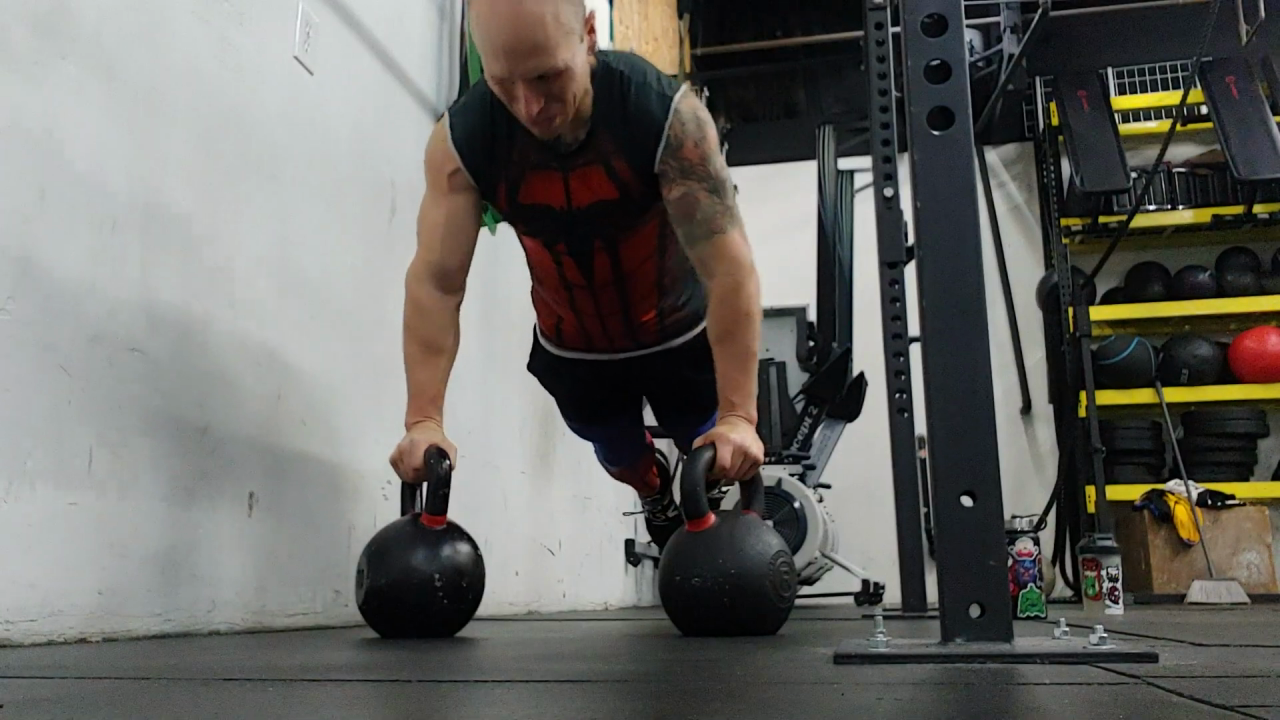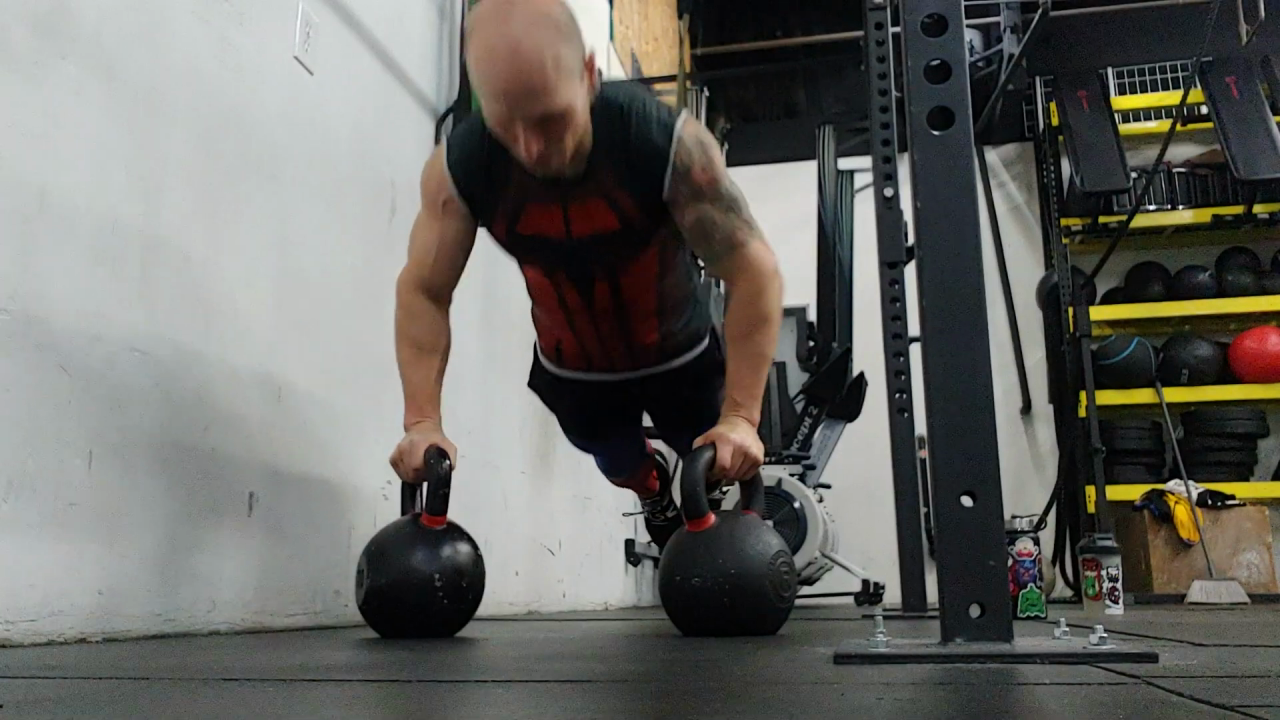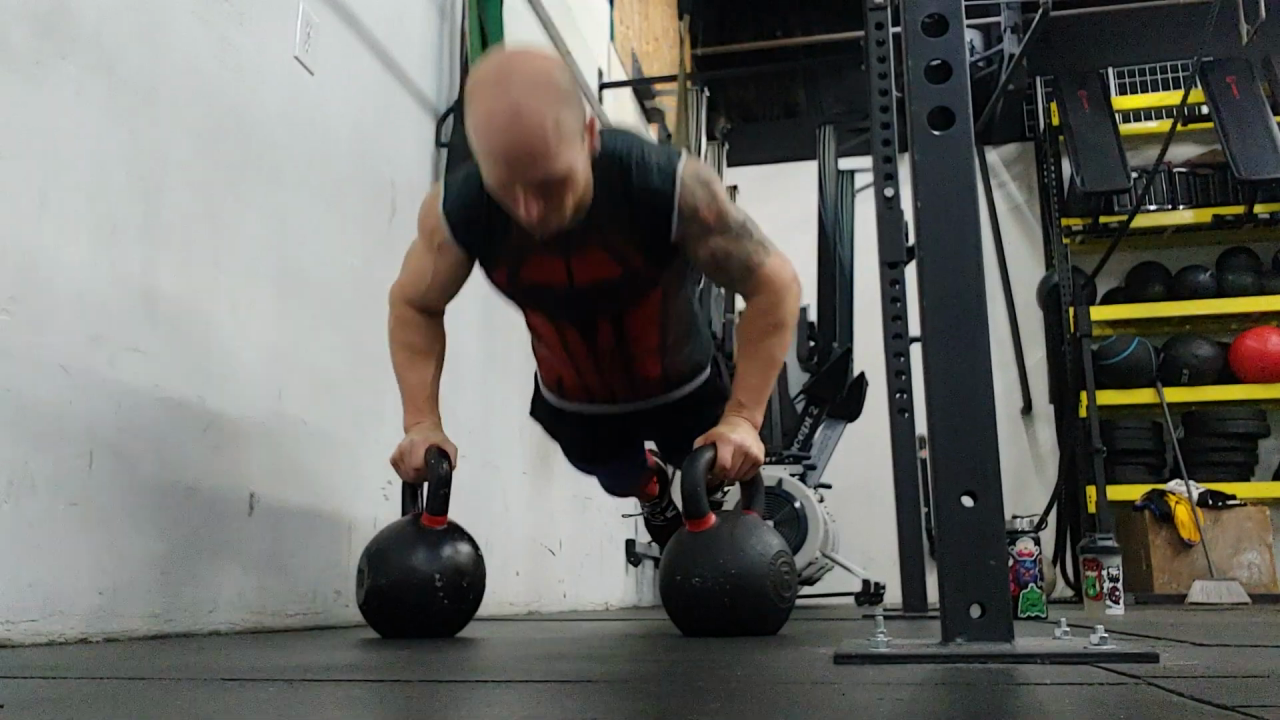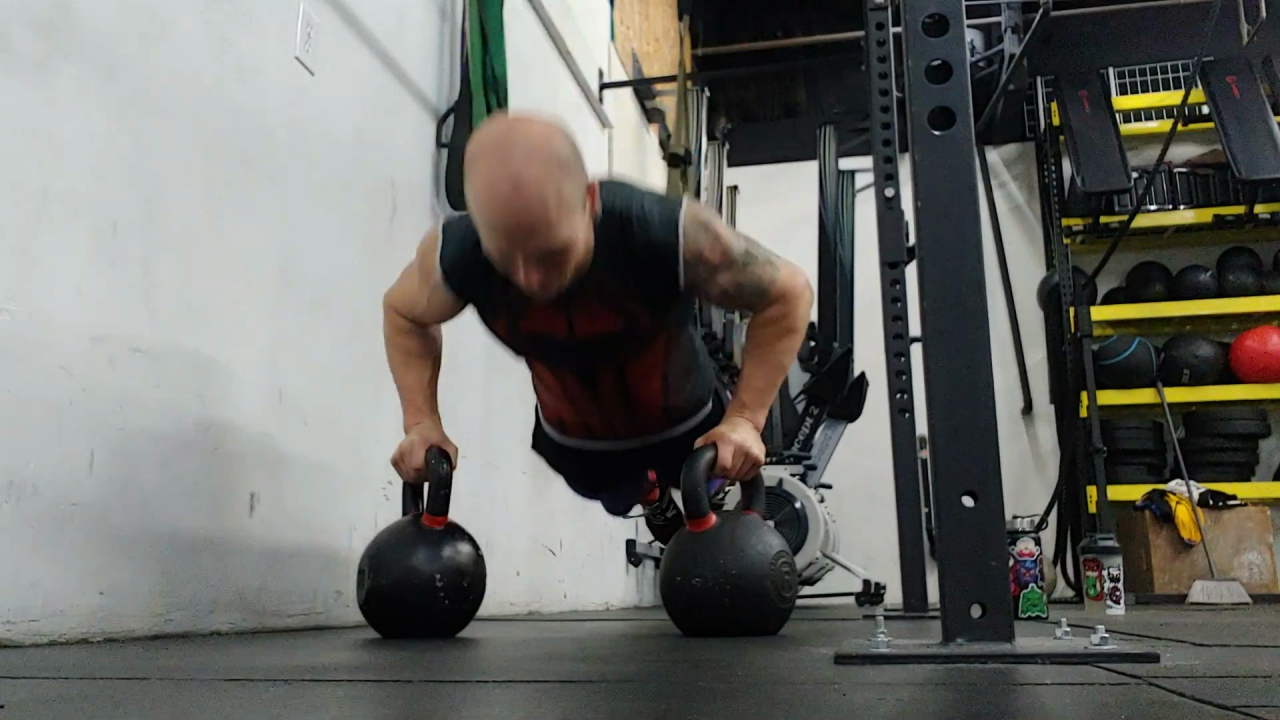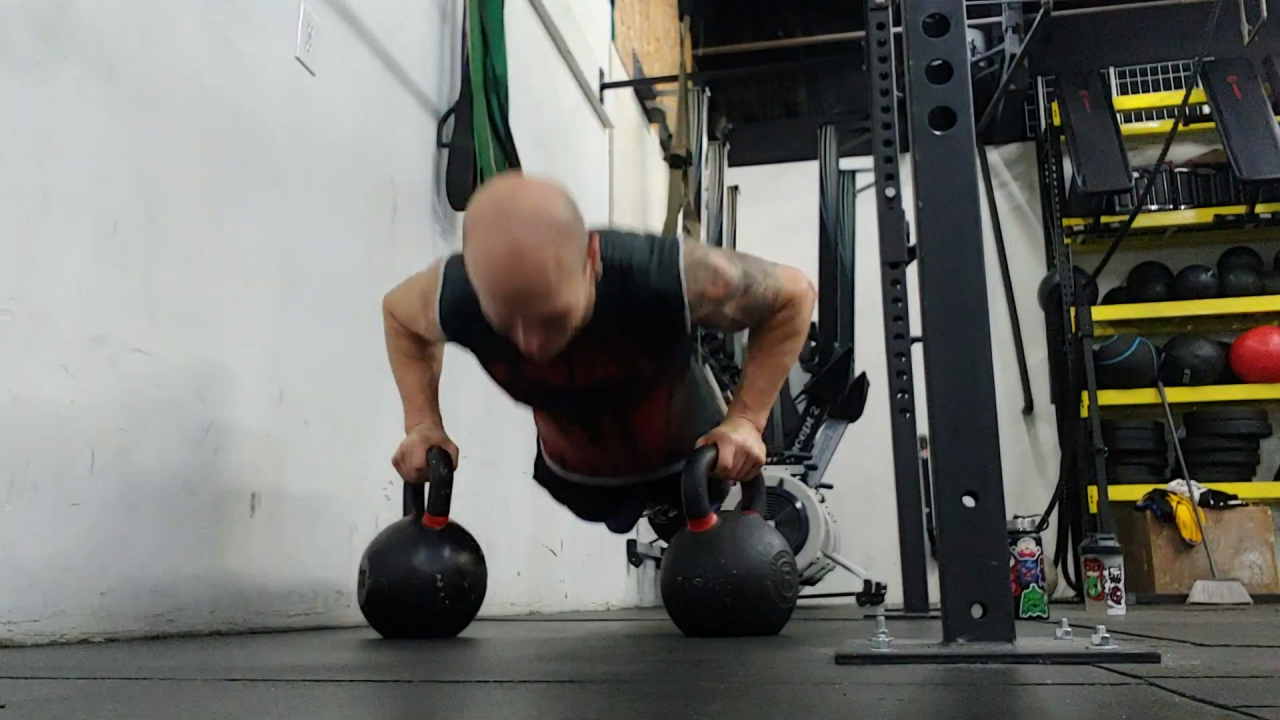
dt=0.1s
person 1, frame 1
left shoulder: (665, 112)
right shoulder: (462, 138)
left elbow: (728, 267)
right elbow: (437, 283)
left wrist: (738, 415)
right wrist: (423, 420)
left hip: (677, 337)
right hip: (572, 351)
left knee: (715, 462)
right knee: (621, 460)
right ankle: (656, 497)
person 1, frame 2
left shoulder: (666, 143)
right shoulder: (458, 167)
left elbow: (753, 273)
right elbow: (425, 292)
left wrist: (740, 416)
right wrist: (422, 418)
left hip: (677, 359)
right hip: (569, 373)
left knee: (711, 472)
right knee: (622, 471)
right ankle: (656, 498)
person 1, frame 3
left shoulder: (670, 186)
right shoulder: (457, 211)
left elbow: (773, 285)
right elbow: (413, 304)
left wrist: (743, 418)
right wrist: (422, 423)
left hip: (679, 388)
right hip: (571, 403)
left knee: (714, 480)
right knee: (621, 483)
right ankle: (655, 498)
person 1, frame 4
left shoulder: (670, 236)
right shoulder: (454, 254)
left elbow: (787, 293)
right elbow: (405, 315)
left wrist: (746, 416)
right wrist: (420, 423)
left hip: (682, 423)
right hip: (573, 438)
right knee: (617, 505)
right ankle: (654, 499)
person 1, frame 5
left shoulder: (673, 278)
right shoulder: (454, 297)
left elbow: (793, 296)
right elbow: (398, 316)
left wrist: (746, 419)
right wrist: (422, 425)
left hip: (683, 454)
right hip: (574, 471)
right knee: (620, 521)
right ankle: (654, 506)
